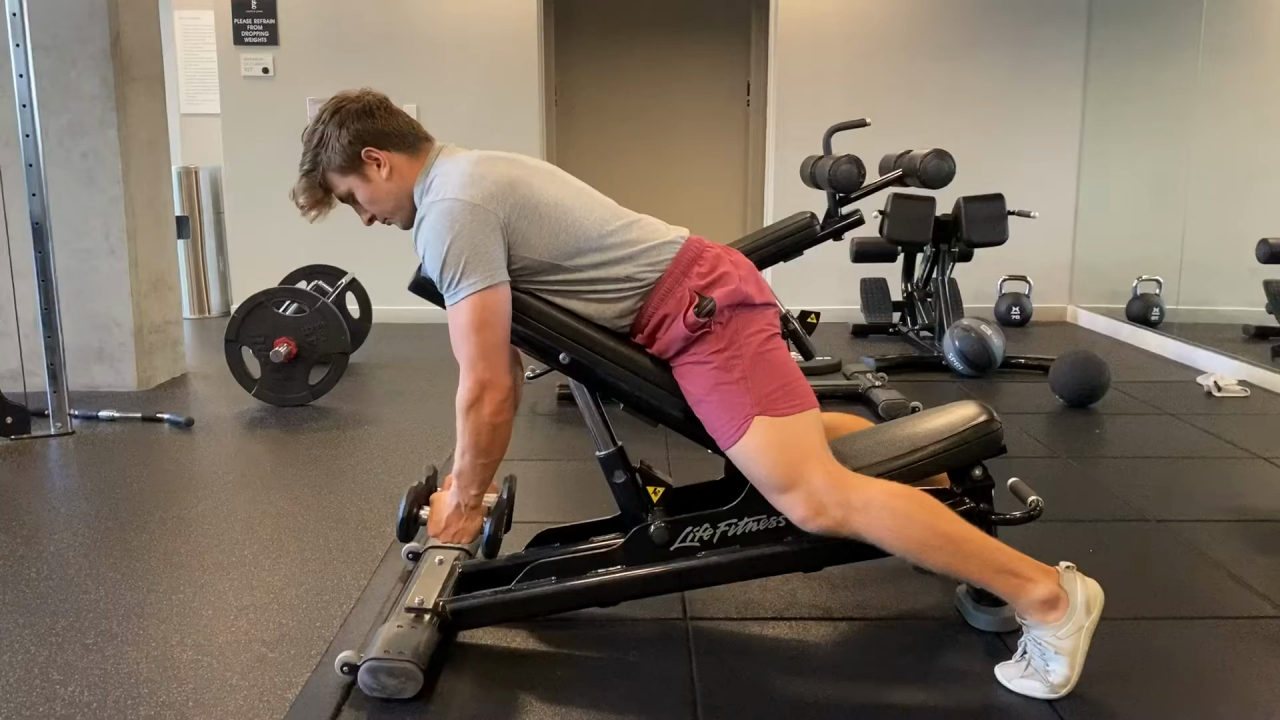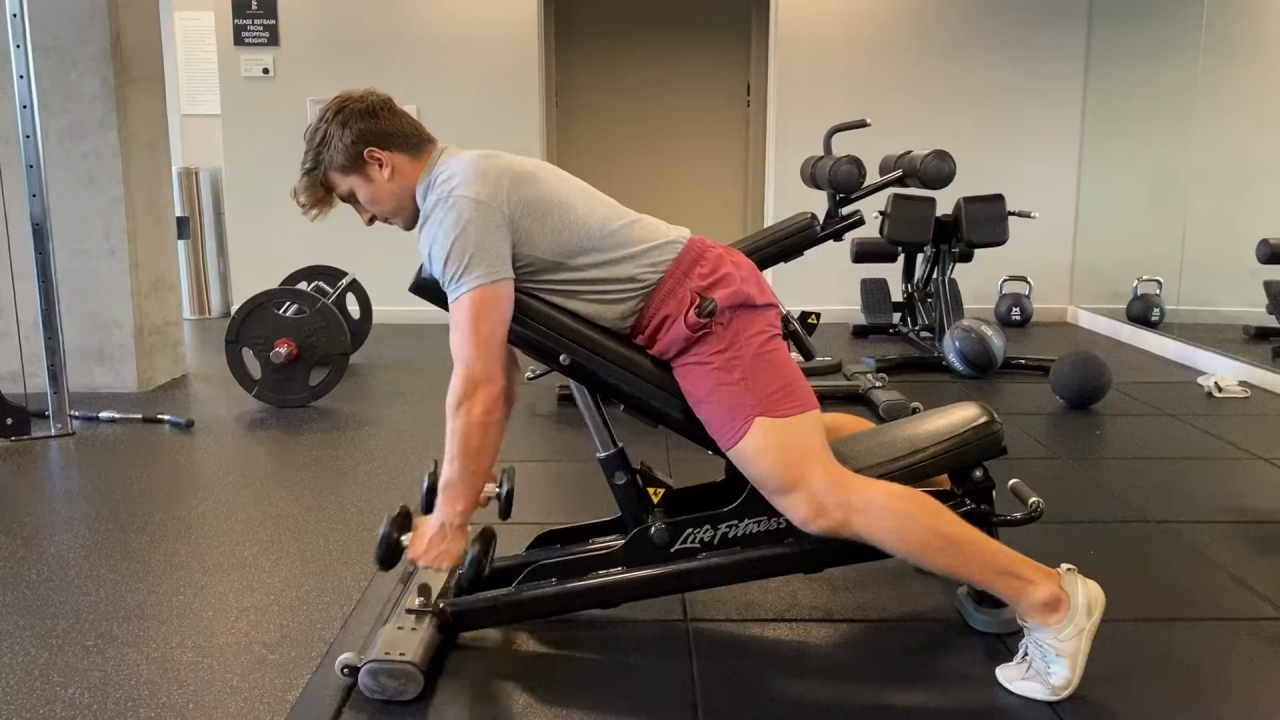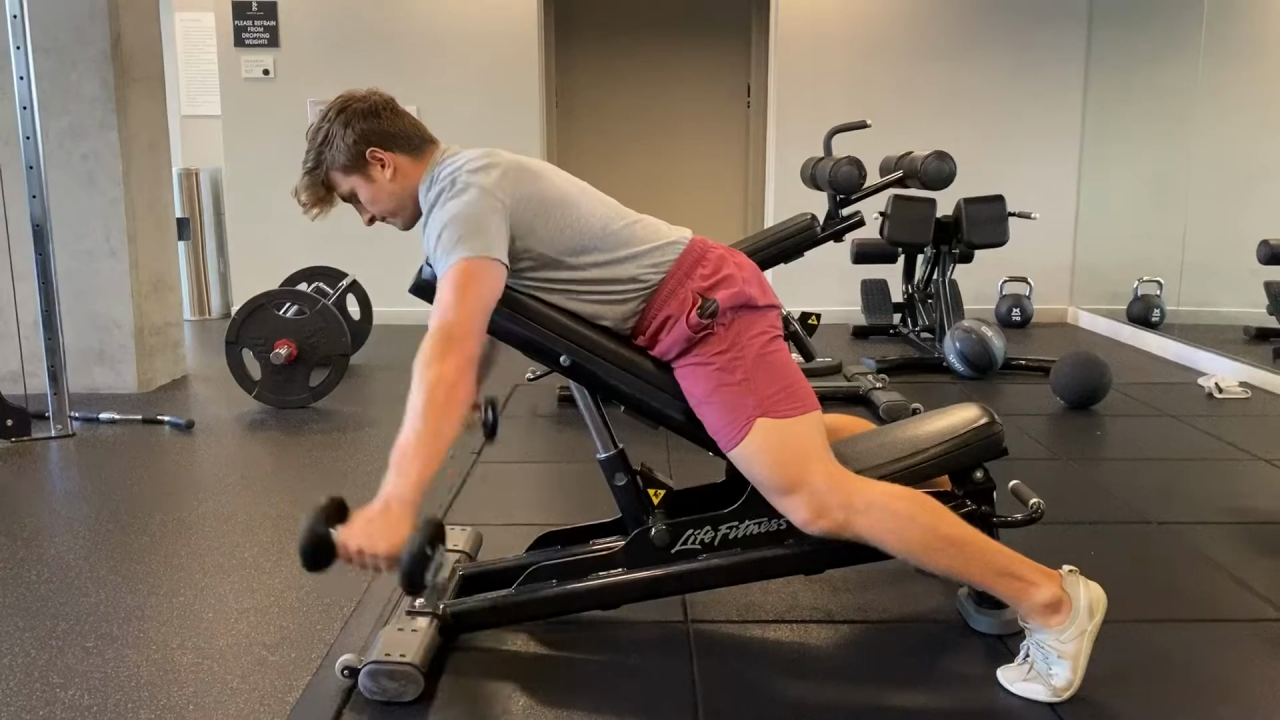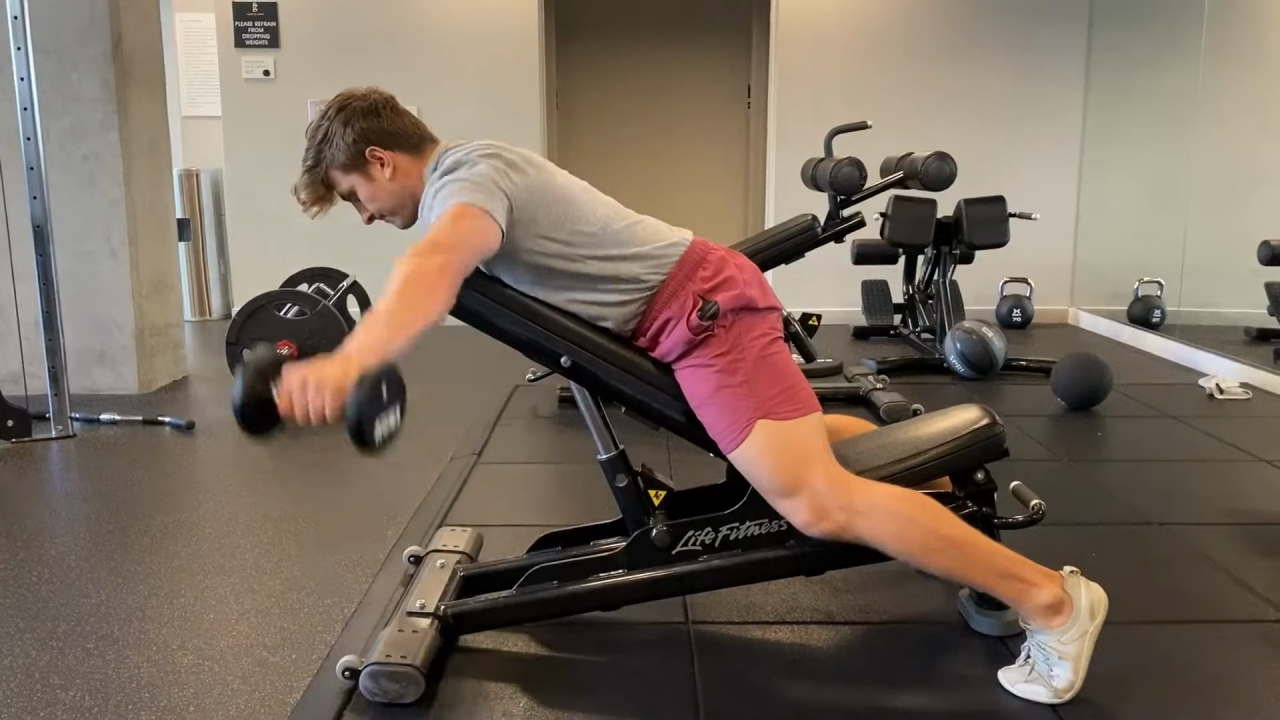
dt=0.2s
person 1, frame 1
left shoulder: (451, 212)
right shoulder: (473, 175)
left elbow: (487, 388)
right elbow: (506, 355)
left wrist: (466, 499)
right wrist: (474, 470)
left hip: (699, 308)
right hip: (698, 291)
left knee: (815, 498)
right knee: (802, 435)
left ankle: (1046, 593)
person 1, frame 2
left shoulder: (456, 208)
right shoulder: (472, 175)
left elbow: (479, 384)
right elbow: (501, 353)
left wrist: (453, 517)
right wrist: (476, 471)
left hip: (701, 308)
right hip: (698, 294)
left knee: (815, 500)
right knee: (800, 437)
left ankle: (1047, 596)
person 1, frame 3
left shoulder: (460, 197)
right shoulder: (471, 174)
left elbow: (450, 351)
right elbow: (479, 332)
left wrist: (394, 504)
right wrist: (467, 408)
left hip: (701, 308)
right hip: (697, 296)
left knee: (815, 501)
right knee: (799, 436)
left ankle: (1048, 598)
person 1, frame 4
left shoulder: (461, 178)
right shoulder: (468, 171)
left elbow: (435, 269)
right elbow: (450, 268)
left wrist: (347, 365)
left hip: (701, 308)
right hip: (695, 299)
left knee: (818, 504)
right knee: (801, 437)
left ankle: (1051, 598)
